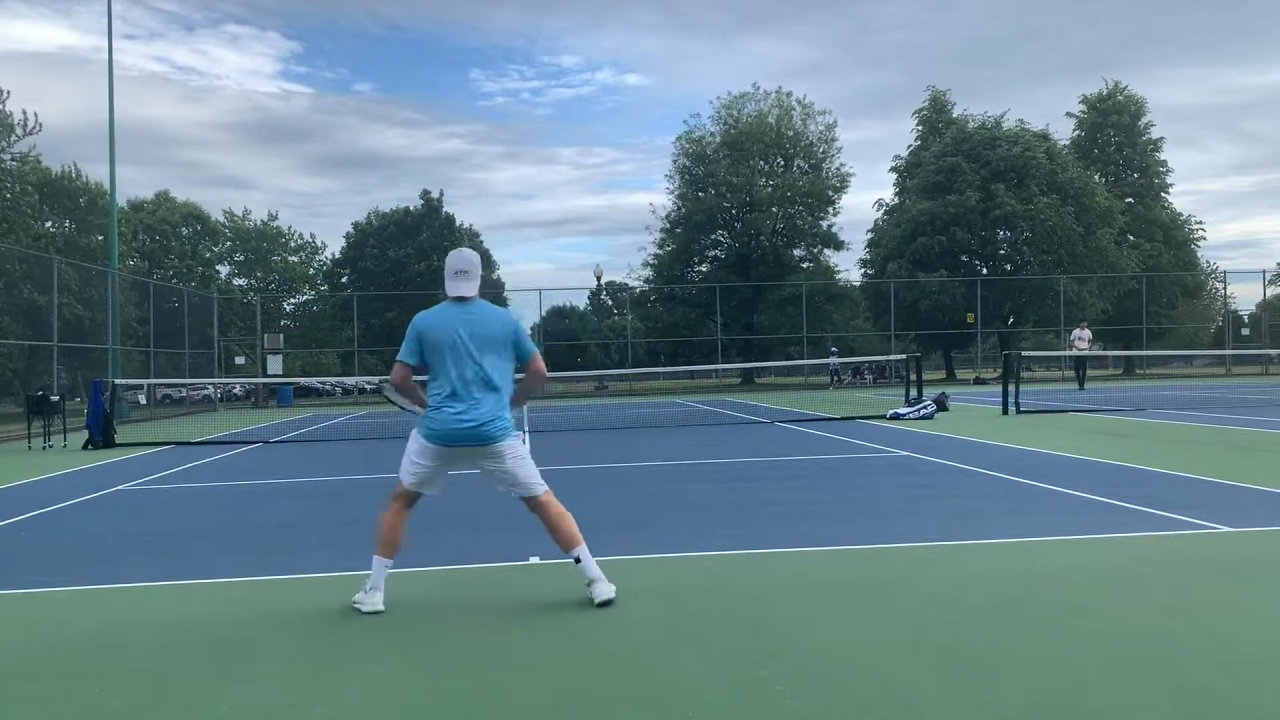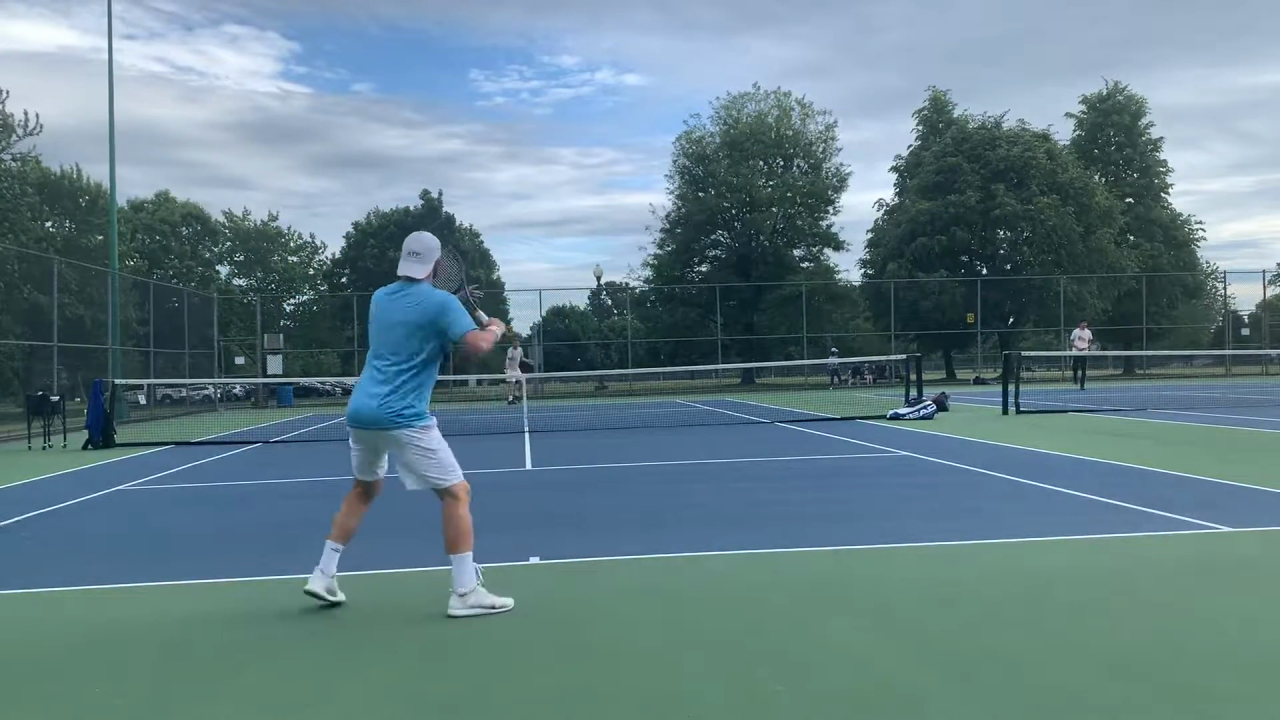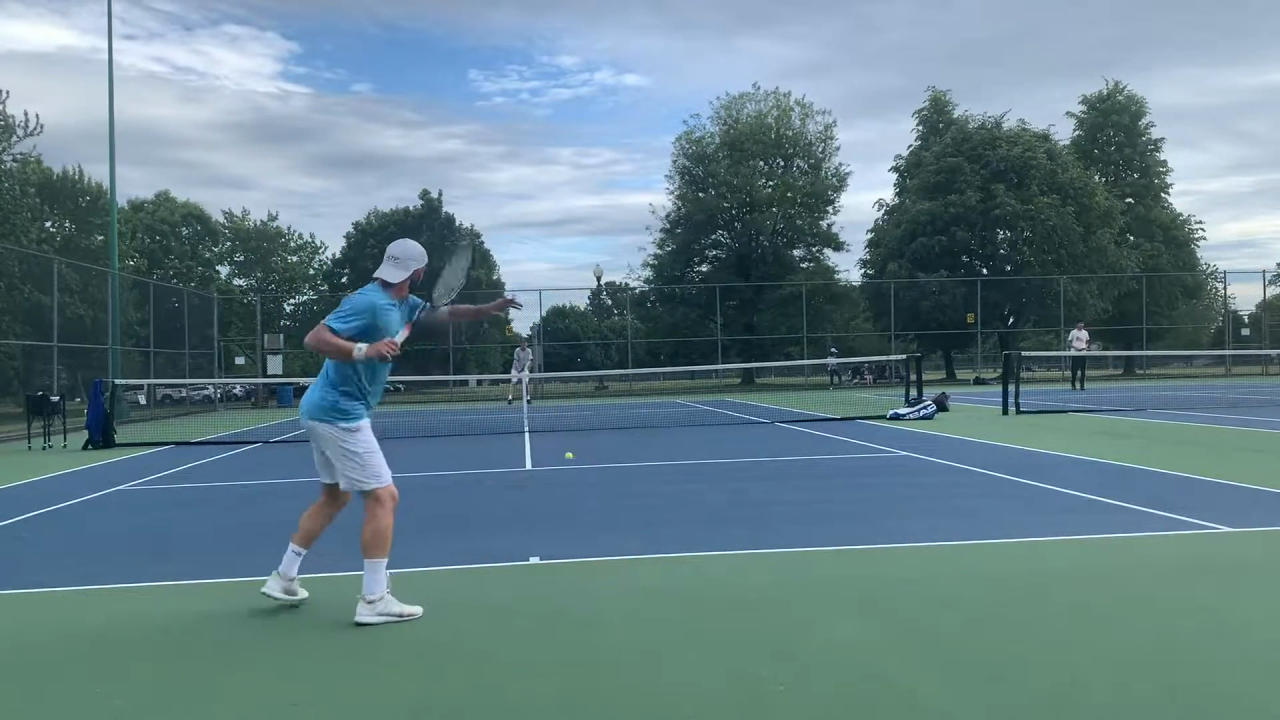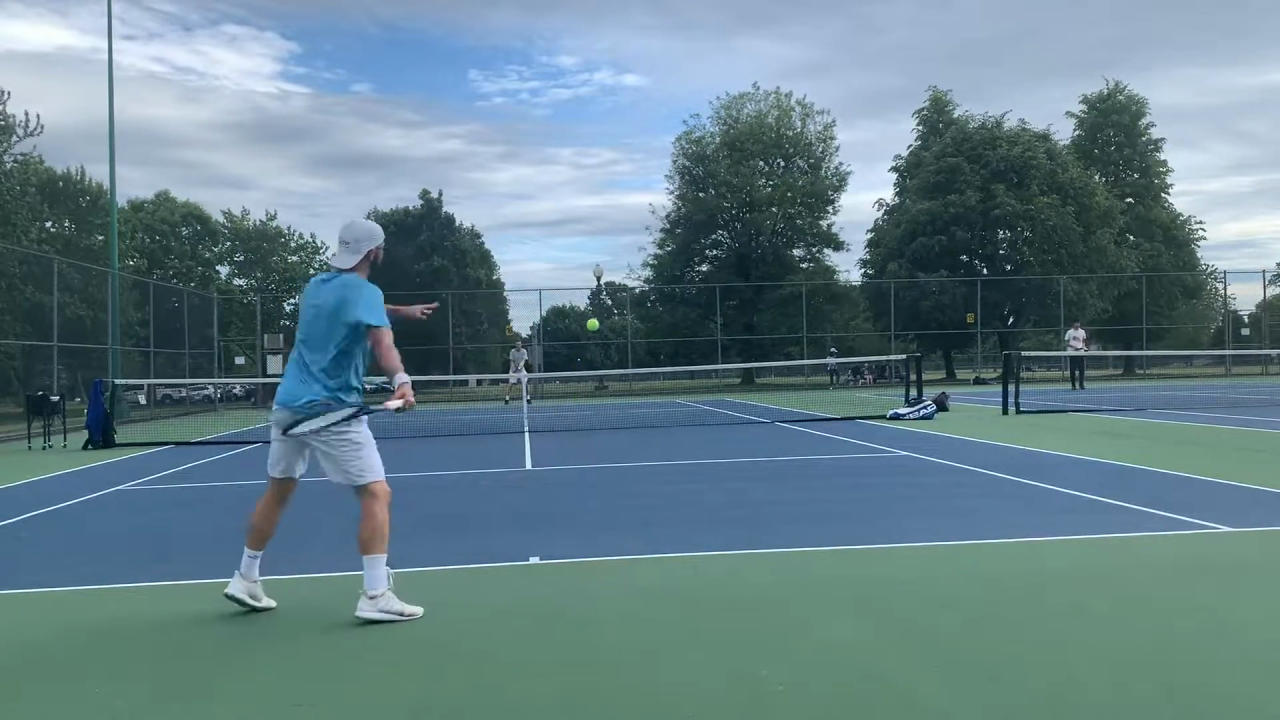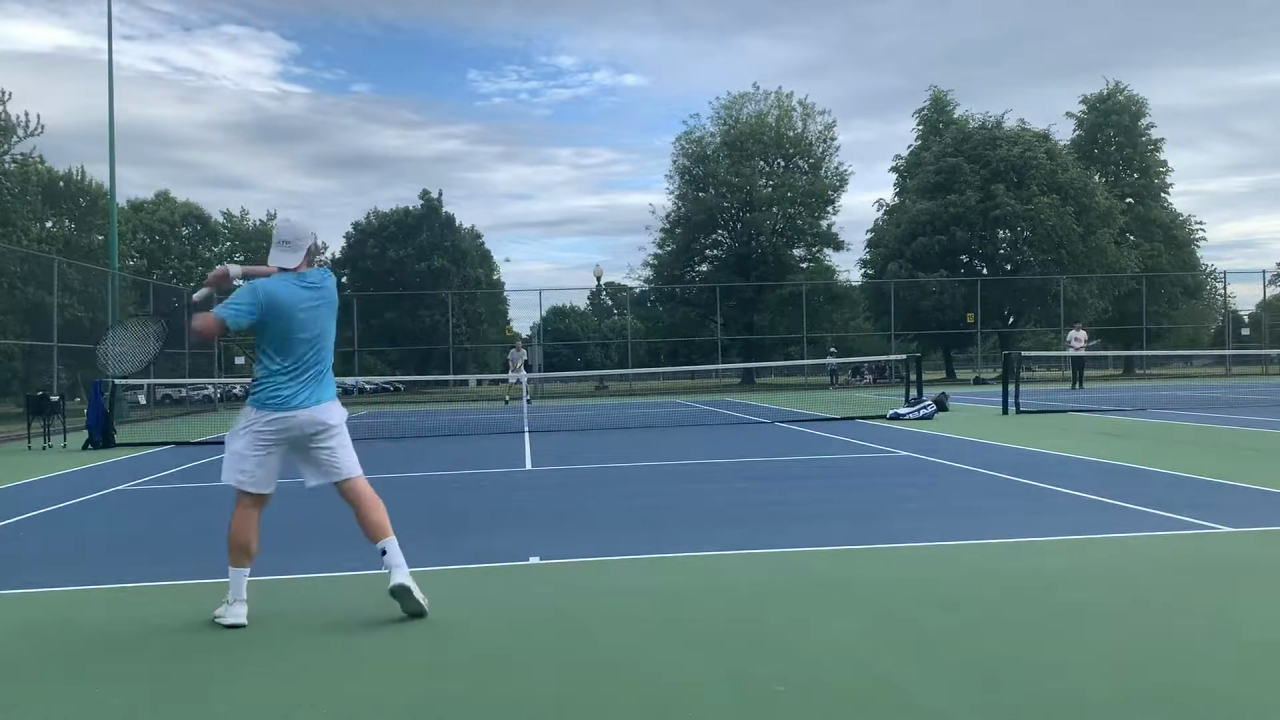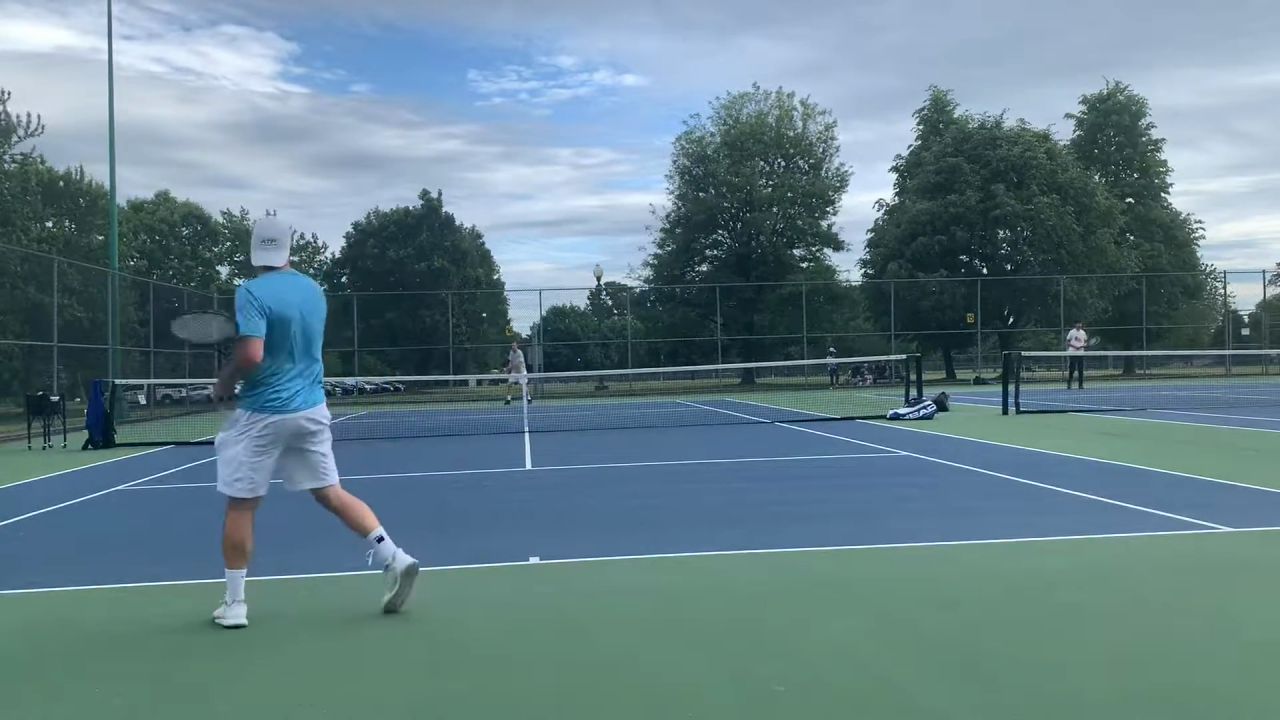
dt=0.4s
person 1, frame 1
left shoulder: (423, 322)
right shoulder: (506, 320)
left elbow: (399, 378)
right elbow: (538, 372)
left hip: (439, 433)
right hip: (493, 433)
left knee: (401, 501)
right knee: (544, 502)
left ankle: (374, 590)
right ankle: (595, 580)
person 1, frame 2
left shoulder: (382, 296)
right shoulder: (441, 301)
right elbow: (479, 345)
right wrist: (496, 328)
left hip: (362, 412)
right hip: (402, 419)
left knee: (361, 493)
right knee: (456, 494)
left ankle: (322, 576)
right ankle: (466, 593)
person 1, frame 3
left shoulder: (402, 302)
right shoulder: (367, 302)
left elbow: (444, 314)
right elbow: (315, 338)
left wrist: (487, 310)
right wrist: (363, 350)
left hip: (334, 413)
right hip: (339, 413)
left knee: (333, 496)
right knee: (381, 499)
left ankle: (284, 577)
right ankle: (374, 600)
person 1, frame 4
left shoulder: (321, 286)
right shoulder: (363, 292)
right elbow: (381, 338)
left wrist: (403, 311)
right wrist: (401, 378)
left hip: (291, 406)
left knee: (277, 492)
right knee: (376, 495)
left ankle: (245, 579)
right ankle: (375, 596)
person 1, frame 5
left shoulder: (260, 292)
right shoulder: (325, 282)
left elbow: (202, 328)
left wrist: (211, 314)
right wrist: (236, 272)
left hip: (269, 414)
right hip: (321, 409)
left knee: (248, 504)
right knee: (359, 489)
left ankle: (235, 603)
right ankle: (399, 570)
person 1, frame 6
left shoulder: (252, 292)
right shoulder: (313, 289)
left elbow: (252, 357)
left wrist: (228, 378)
left hip: (263, 414)
right hip: (312, 409)
left knee: (241, 506)
right knee: (331, 494)
left ankle: (234, 603)
right ankle: (393, 557)
